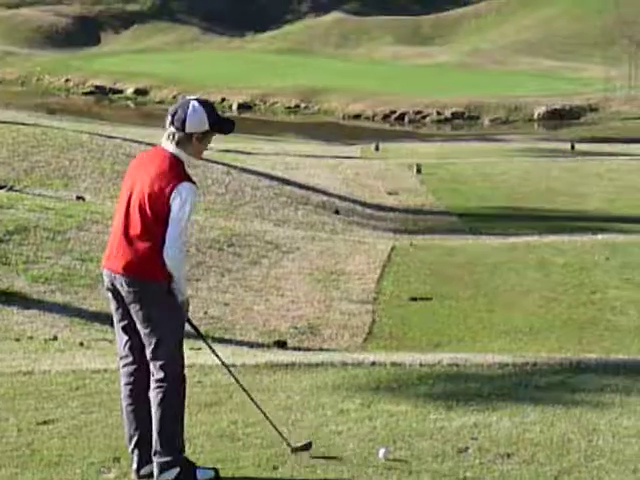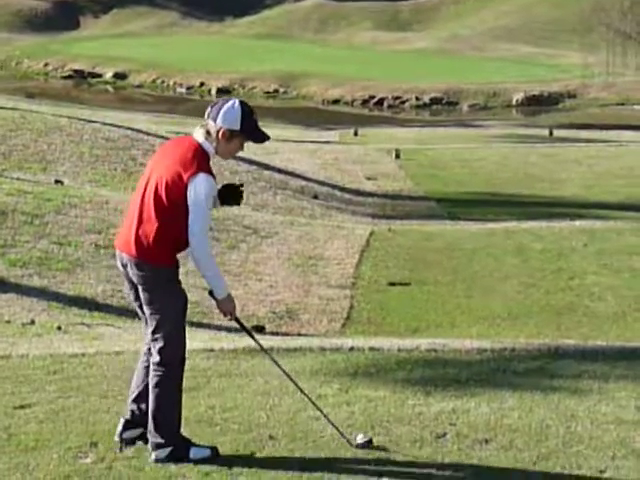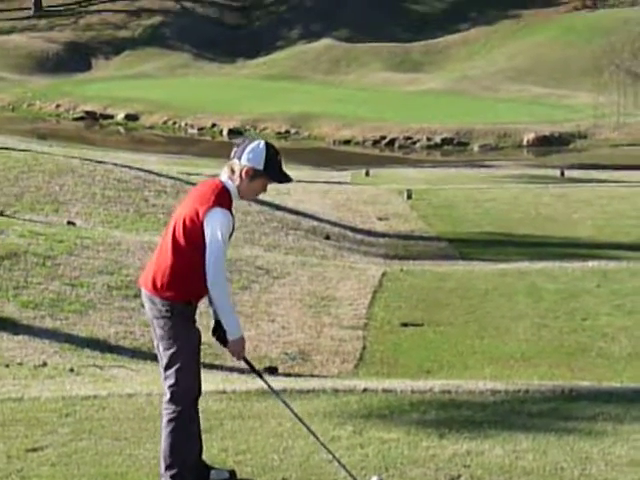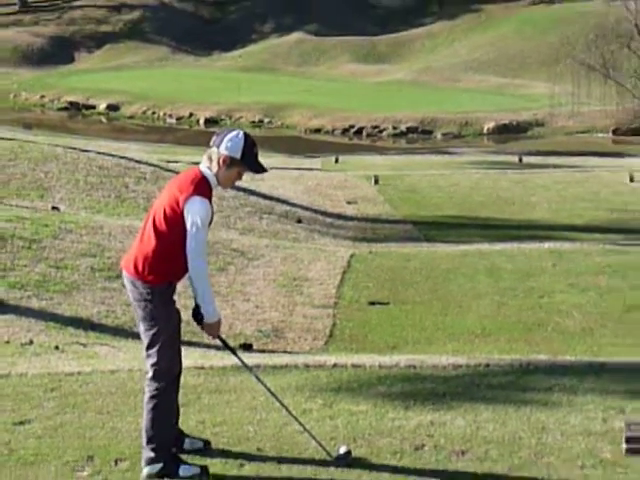
dt=1s
person 1, frame 1
left shoulder: (142, 160)
right shoulder: (181, 184)
right elbow: (172, 251)
right wrist: (182, 294)
left hip: (114, 271)
right hip: (146, 281)
left knee: (133, 368)
right knee: (167, 373)
person 1, frame 2
left shoulder: (174, 146)
right shoulder: (200, 173)
right elbow: (197, 243)
left wrist: (217, 198)
right wrist: (221, 291)
left hip: (128, 252)
right hip: (153, 262)
left knee: (157, 343)
right knee: (168, 354)
left ankle: (137, 422)
right ankle: (165, 442)
person 1, frame 3
left shoulder: (208, 190)
right shoulder: (219, 210)
right elbow: (216, 279)
left wrist: (220, 320)
right wrist: (234, 331)
left hip: (160, 294)
right hip: (171, 302)
left knee: (185, 388)
right knee: (181, 393)
person 1, frame 4
left shoulder: (190, 179)
right shoulder: (198, 197)
left elbow: (189, 254)
right elbow: (196, 261)
left wrist: (202, 305)
right wrist: (211, 313)
left hip: (146, 277)
right hip: (150, 283)
left knee: (167, 364)
right knee: (163, 369)
left ankle: (167, 434)
